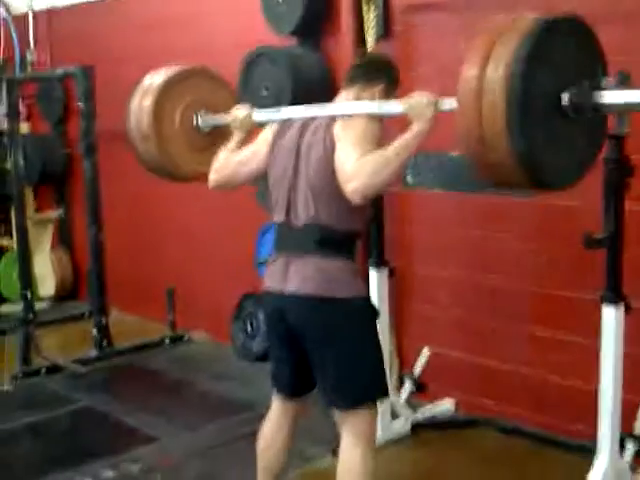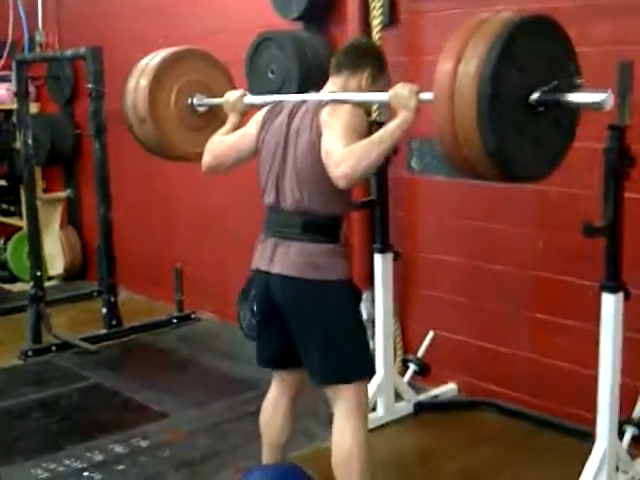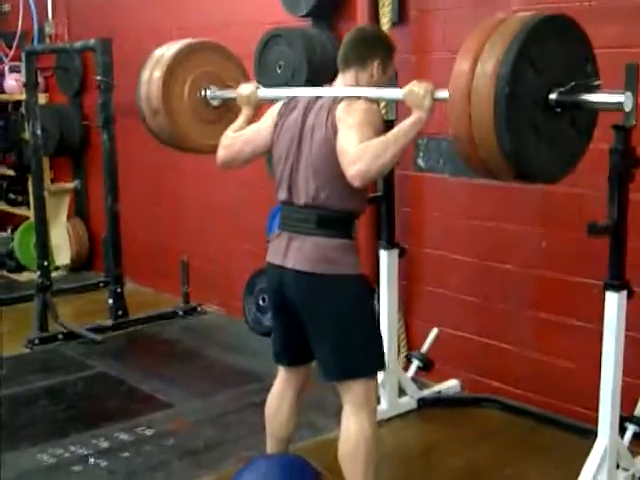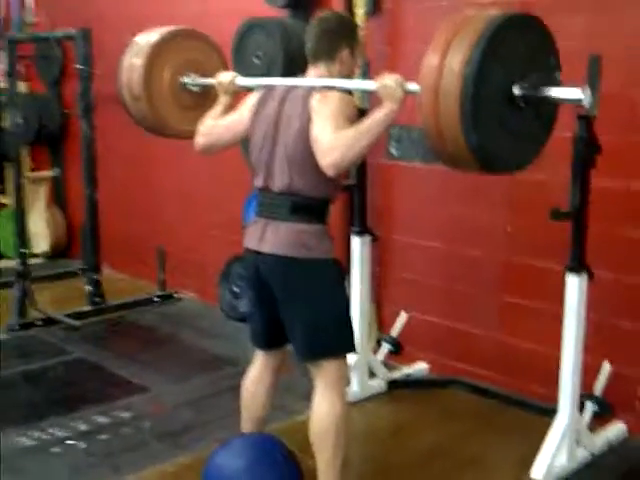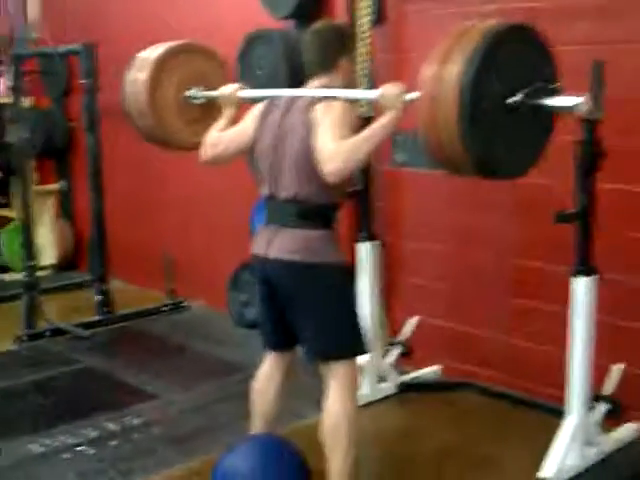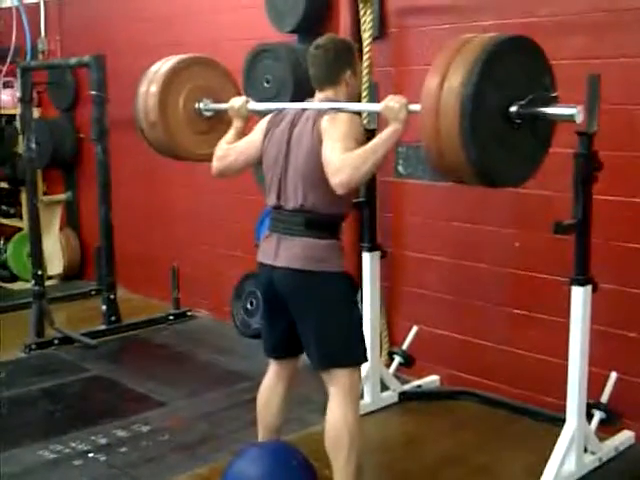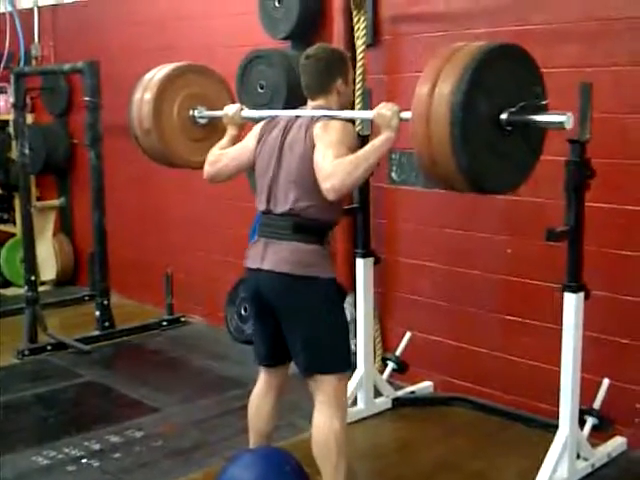
dt=0.5s
person 1, frame 1
left shoulder: (280, 128)
right shoulder: (357, 124)
left elbow: (219, 177)
right elbow: (358, 185)
left wrist: (238, 134)
right wrist: (418, 129)
left hip: (279, 283)
right hip: (329, 287)
left knee: (285, 403)
right knee: (357, 424)
person 1, frame 2
left shoulder: (272, 112)
right shoulder: (343, 111)
left elbow: (212, 159)
right elbow: (344, 170)
left wrist: (234, 115)
right wrist: (402, 118)
left hip: (269, 263)
right hip: (315, 268)
left knee: (285, 380)
right knee: (349, 400)
person 1, frame 3
left shoulder: (287, 106)
right shoulder: (357, 109)
left elbow: (226, 154)
right elbow: (358, 169)
left wrist: (246, 108)
right wrist: (416, 117)
left hip: (282, 257)
right hip: (328, 264)
left knee: (290, 373)
right knee: (359, 396)
person 1, frame 4
left shoulder: (264, 96)
right shoulder: (331, 99)
left elbow: (203, 140)
right elbow: (332, 159)
left wrist: (224, 96)
right wrist: (388, 107)
left hip: (260, 241)
right hip: (303, 247)
left knee: (266, 354)
right knee: (330, 375)
person 1, frame 5
left shoulder: (268, 107)
right shoulder: (334, 108)
left elbow: (210, 151)
right elbow: (335, 165)
left wrist: (228, 108)
right wrist: (389, 116)
left hip: (268, 248)
right hip: (311, 253)
left knee: (276, 355)
right knee: (342, 375)
person 1, frame 6
left shoulder: (275, 119)
right shoulder: (340, 120)
left elbow: (220, 163)
right elbow: (342, 177)
left wrist: (237, 121)
right wrist: (394, 128)
left hip: (272, 258)
right hip: (315, 263)
left knee: (280, 367)
right knee: (343, 385)
person 1, frame 7
left shoulder: (268, 126)
right shoulder: (332, 127)
left elbow: (212, 169)
right elbow: (333, 182)
left wrist: (231, 128)
right wrist: (385, 136)
left hip: (258, 264)
right hip: (302, 270)
left knee: (270, 376)
right knee: (330, 394)
